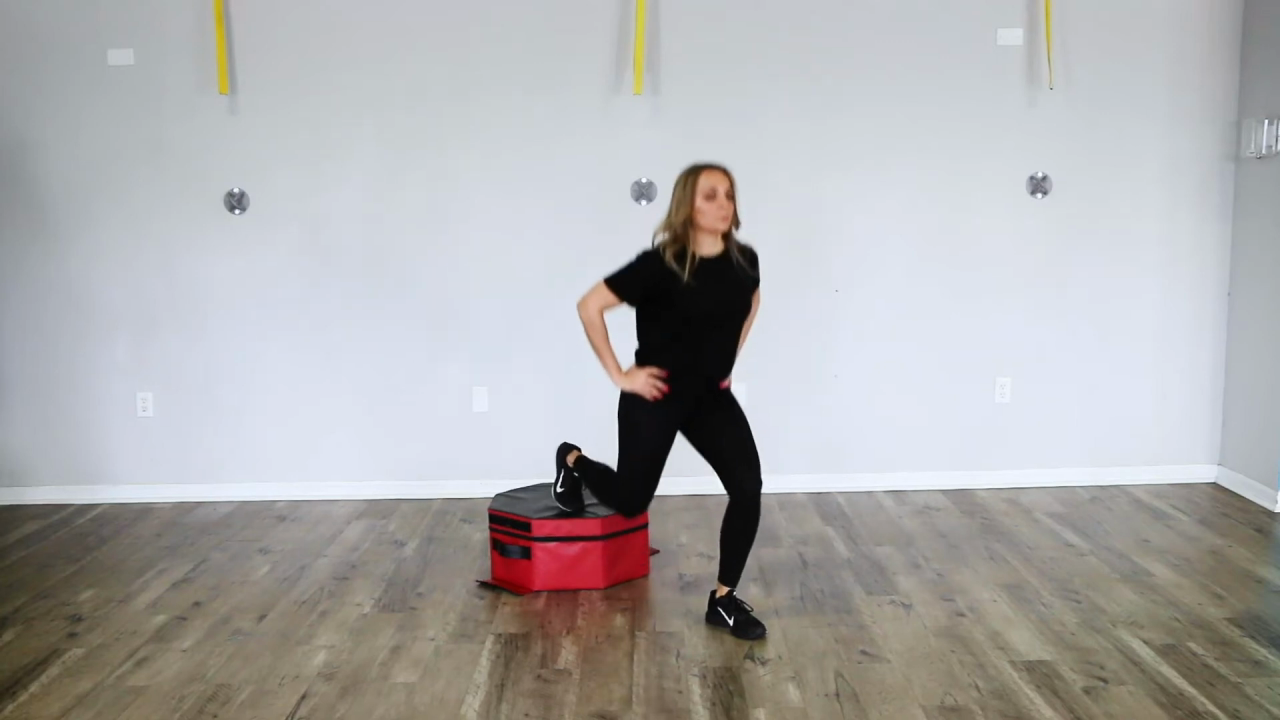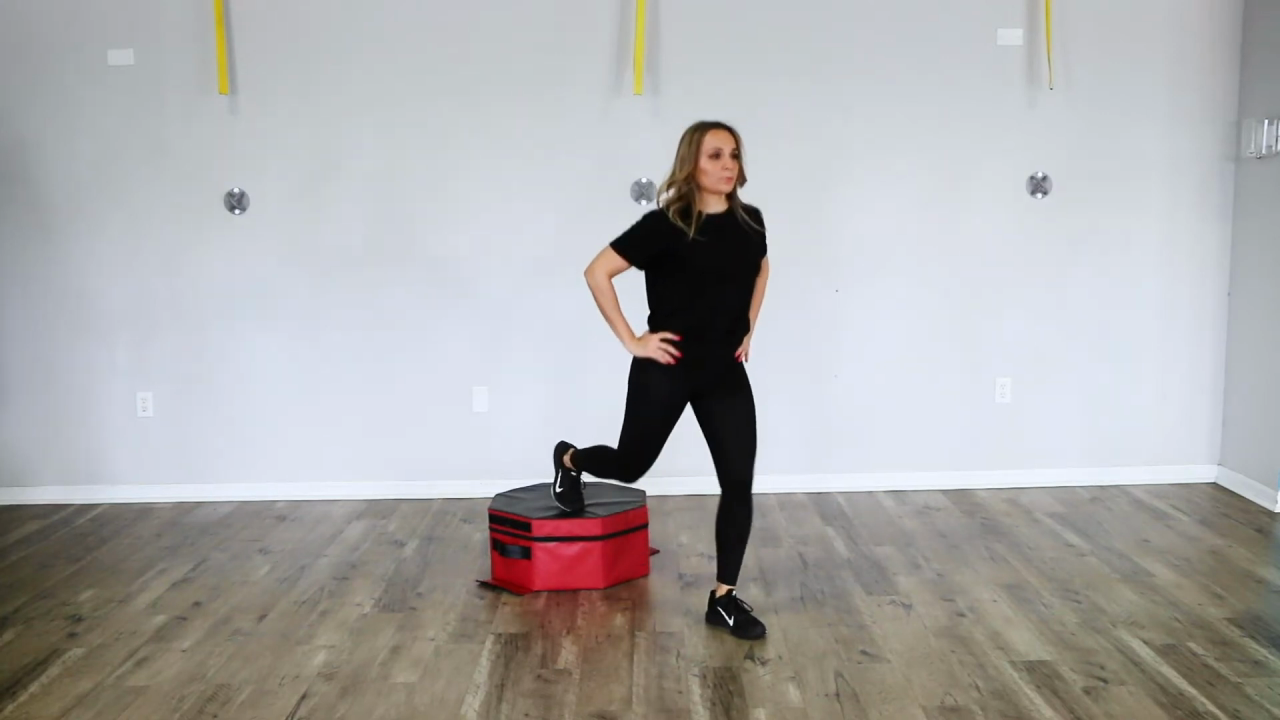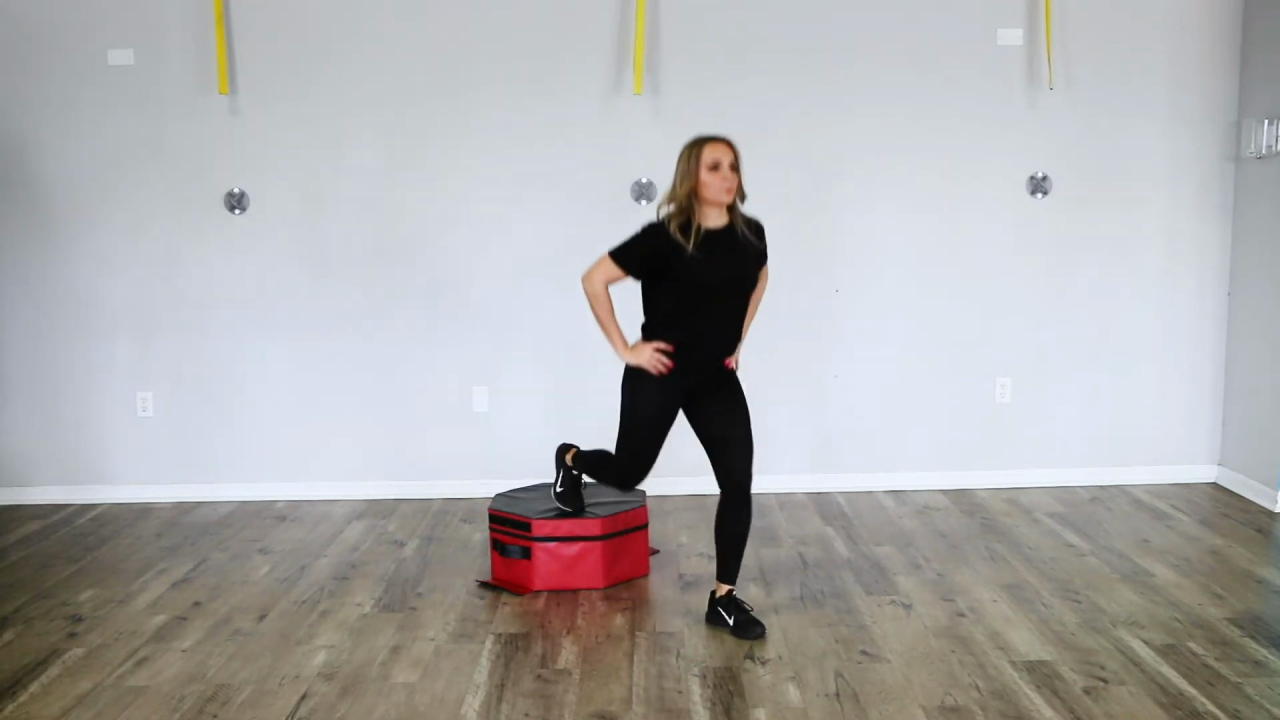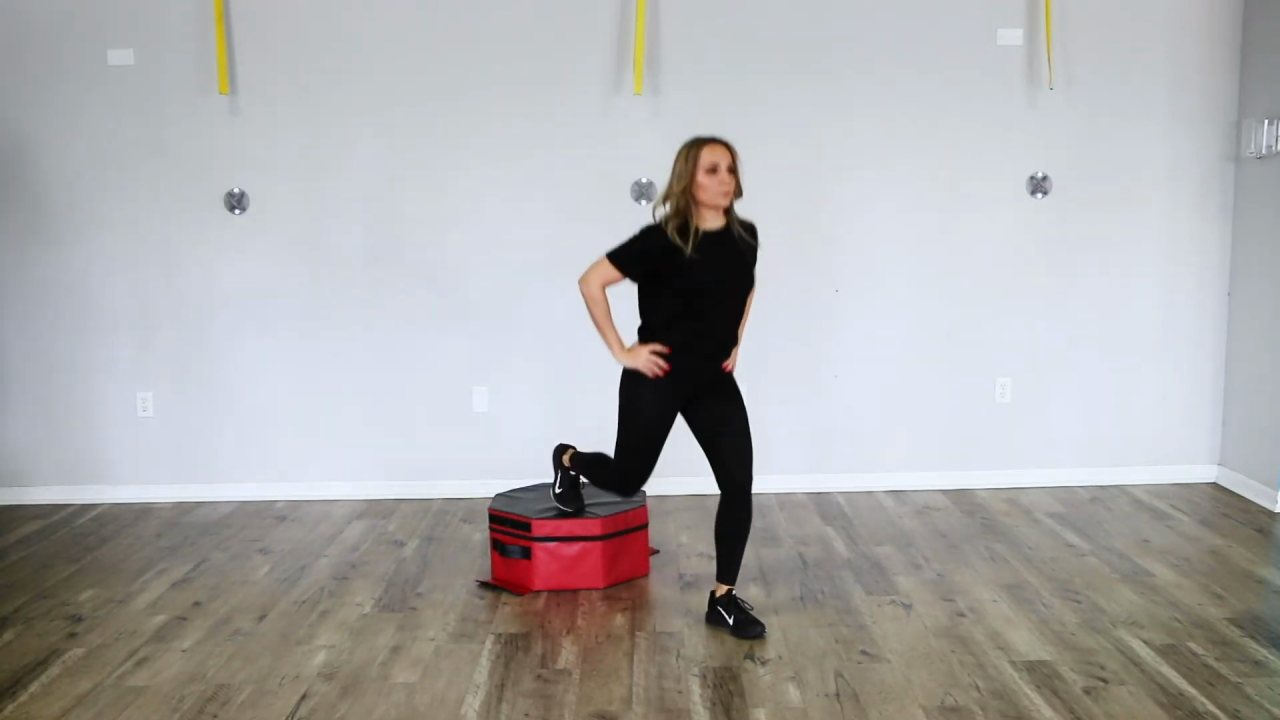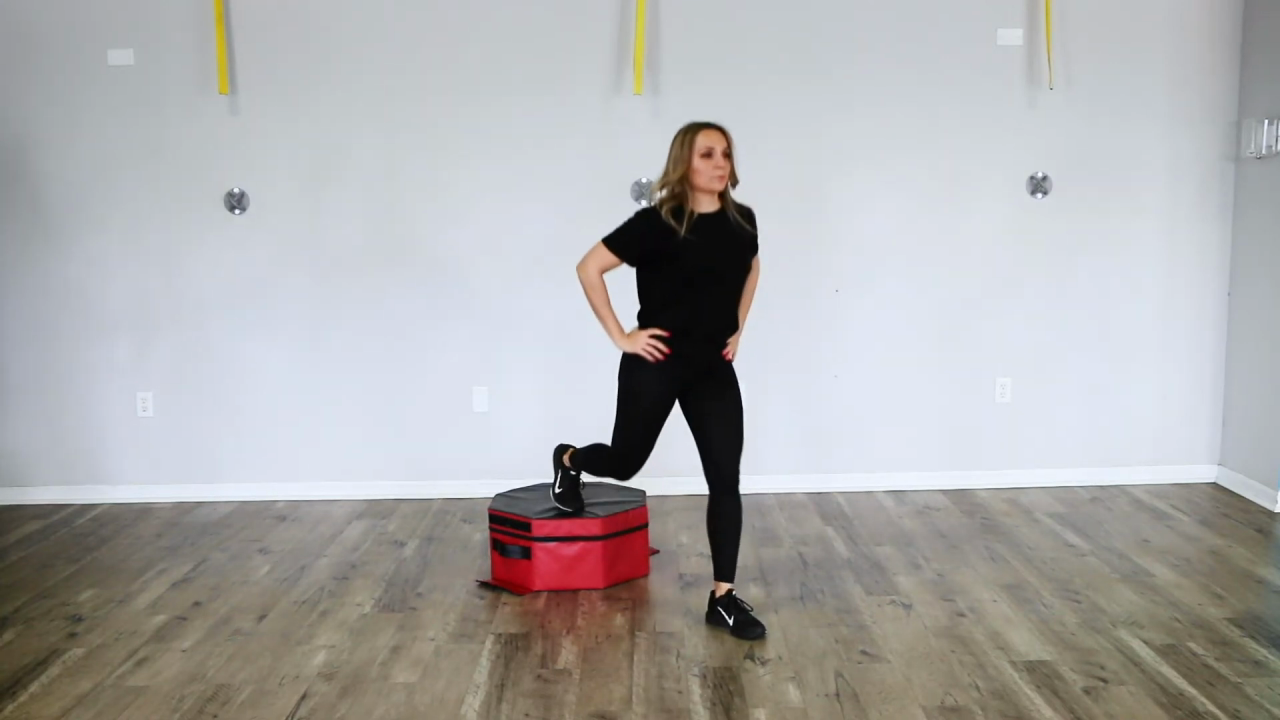
dt=1s
person 1, frame 1
left shoulder: (744, 261)
right shoulder: (660, 265)
right elbow: (590, 307)
right wrist: (618, 374)
left hip: (712, 398)
right hip: (655, 398)
left knee: (748, 488)
right knee: (630, 501)
left ankle: (724, 599)
right ankle: (572, 463)
person 1, frame 2
left shoulder: (750, 222)
right shoulder: (666, 225)
right elbow: (597, 272)
left wrist: (747, 330)
right wrist: (631, 341)
left hip: (724, 370)
right hip: (668, 368)
left knee: (739, 480)
right knee: (630, 465)
left ankle: (724, 599)
right ankle: (568, 462)
person 1, frame 3
left shoulder: (750, 234)
right shoulder: (664, 237)
right elbow: (594, 280)
right wrist: (624, 348)
left hip: (717, 378)
right hip: (658, 376)
left knee: (738, 483)
right knee: (628, 475)
left ankle: (724, 598)
right ankle: (571, 461)
person 1, frame 4
left shoulder: (745, 237)
right shoulder: (662, 240)
right elbow: (591, 282)
right wrist: (621, 353)
left hip: (714, 380)
right hip: (657, 377)
left knee: (739, 481)
right knee: (627, 479)
left ankle: (724, 597)
right ankle: (568, 463)
person 1, frame 5
left shoulder: (742, 220)
right shoulder: (657, 223)
right elbow: (589, 268)
left wrist: (738, 328)
right wrist: (620, 336)
left hip: (713, 367)
right hip: (655, 363)
left knee: (725, 479)
right knee: (626, 463)
left ankle: (723, 598)
right ankle: (567, 461)
